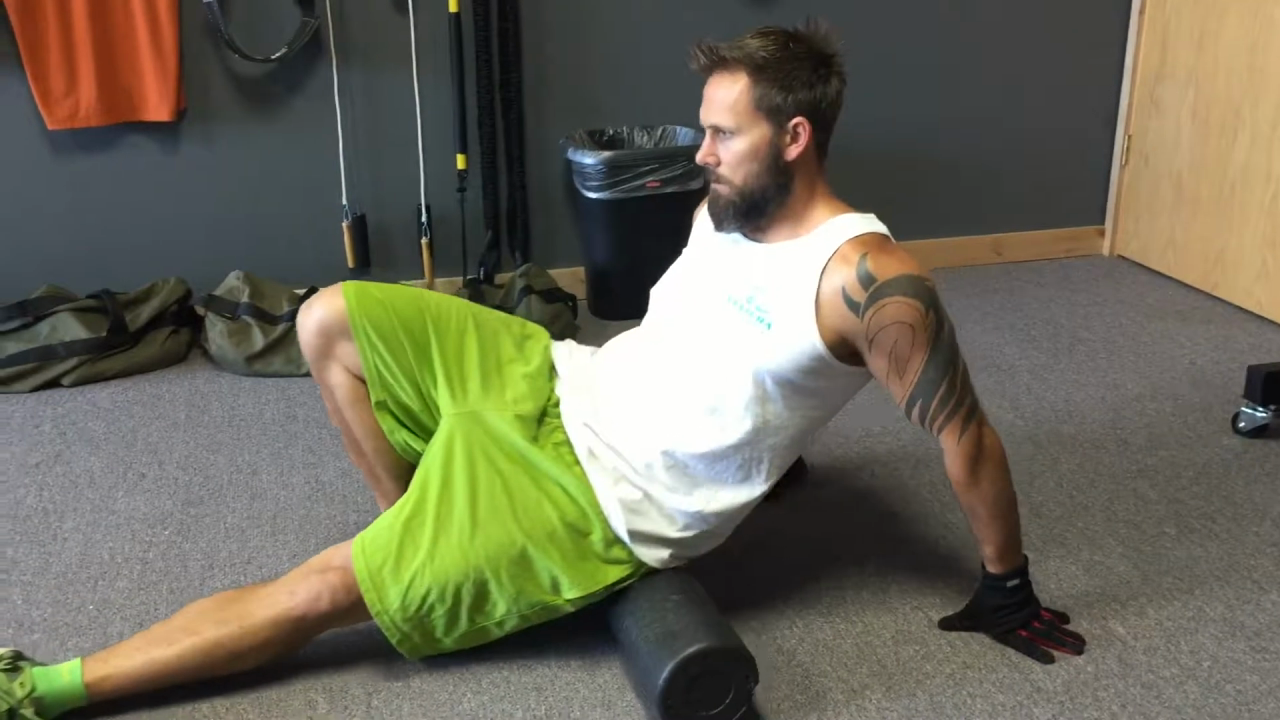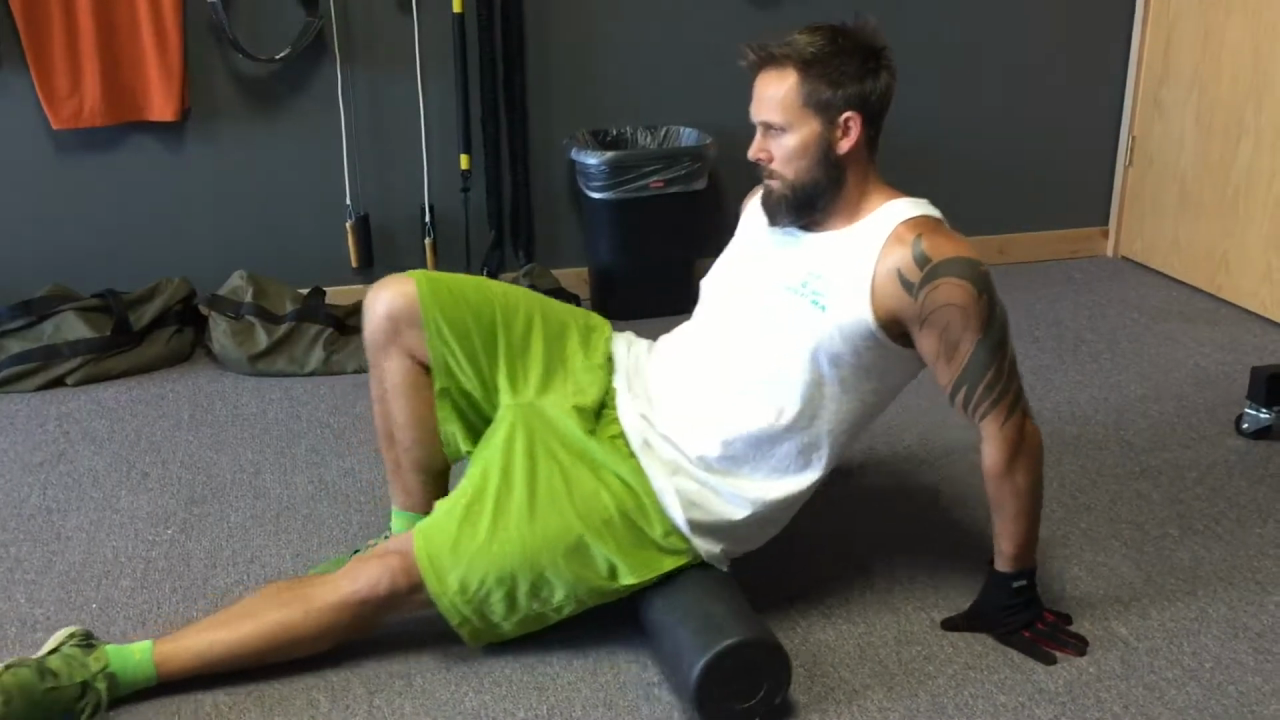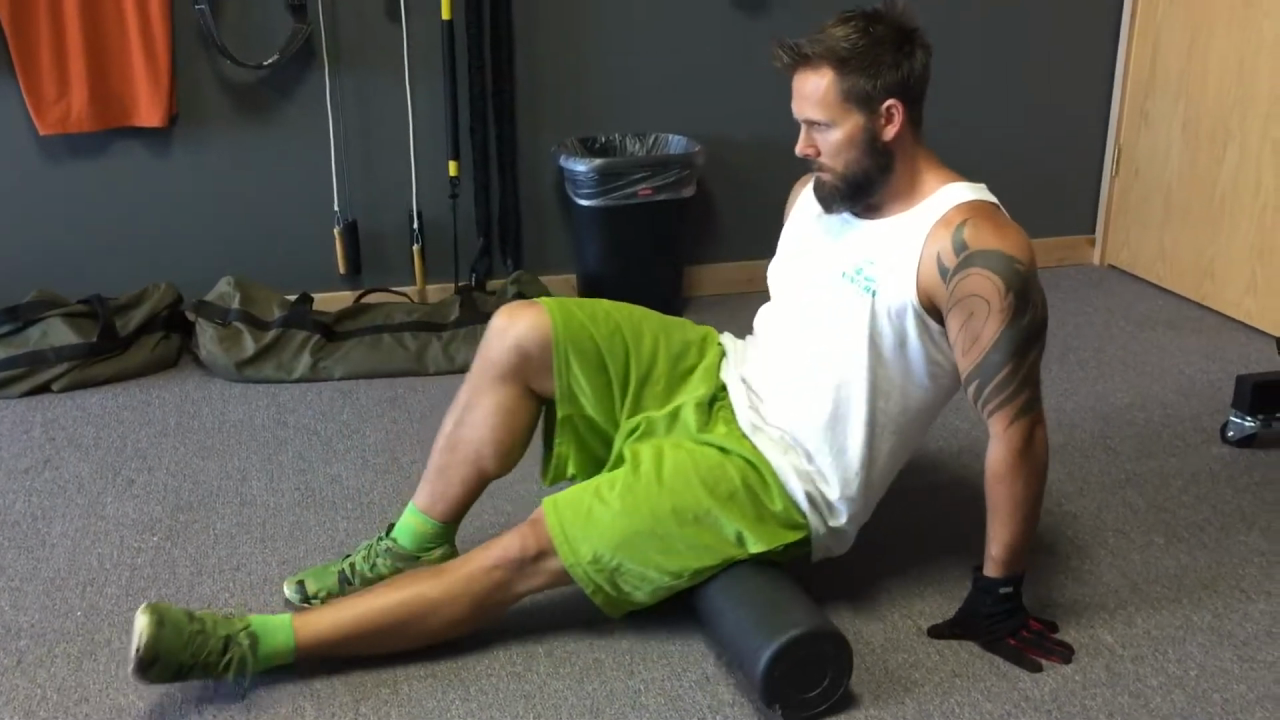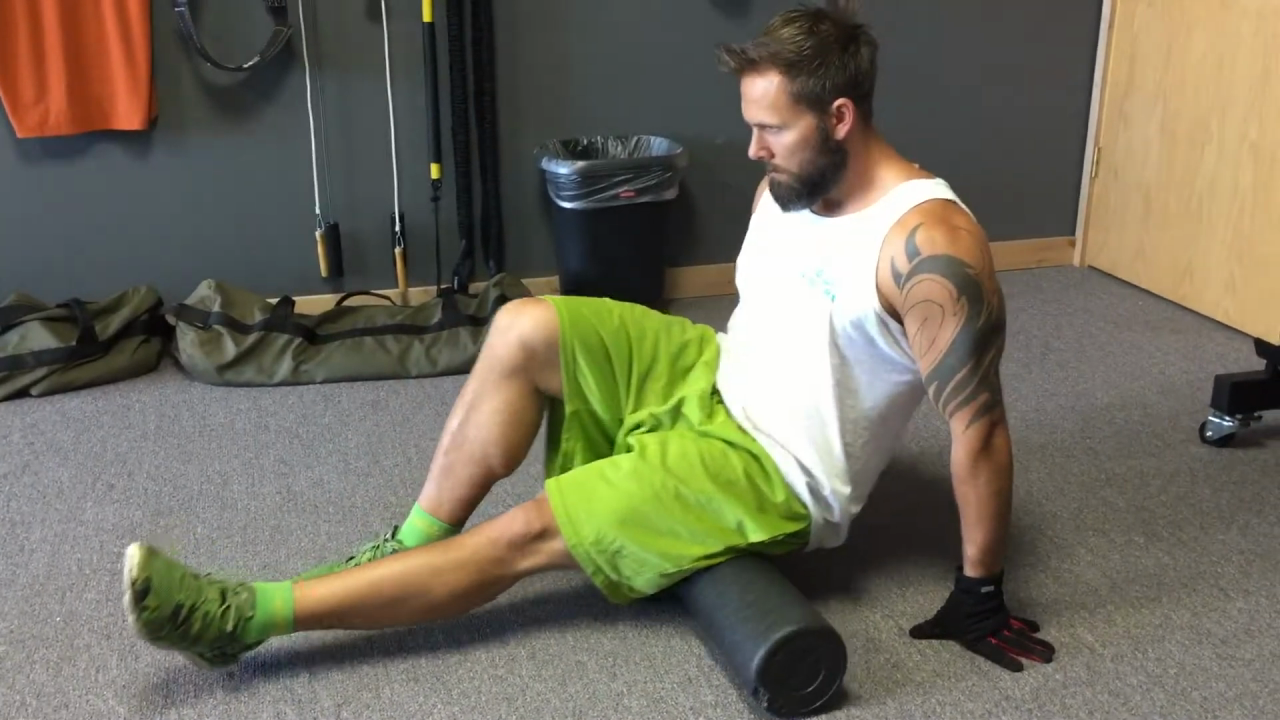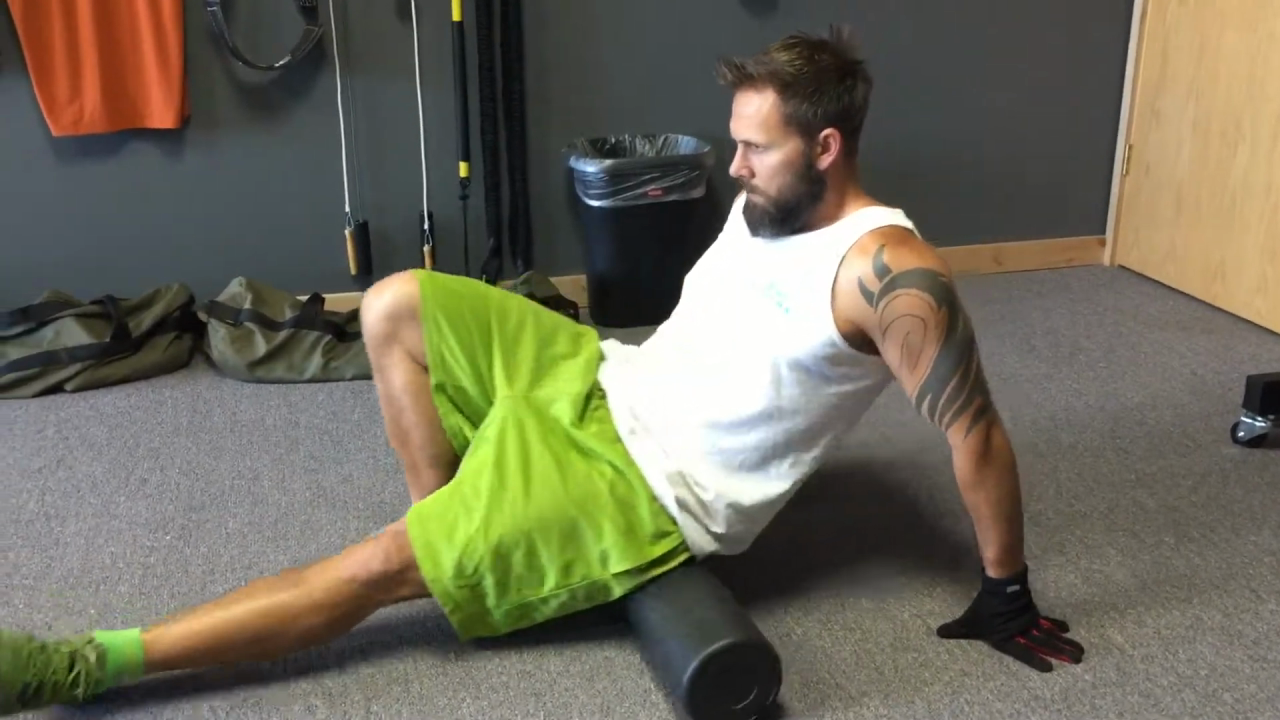
dt=0.7s
person 1, frame 1
left shoulder: (864, 279)
right shoulder: (728, 209)
left elbow: (965, 436)
left wrist: (1007, 591)
left hip: (597, 500)
right hip: (558, 388)
left knee: (322, 589)
right knee: (331, 321)
right ankle: (411, 533)
person 1, frame 2
left shoulder: (917, 260)
right shoulder: (772, 203)
left elbow: (1006, 425)
left wrist: (1012, 589)
left hip: (651, 491)
right hip: (616, 382)
left knee: (388, 578)
right knee: (399, 306)
right ankle: (426, 527)
person 1, frame 3
left shoulder: (969, 246)
right shoulder: (819, 192)
left elbow: (1016, 426)
left wrist: (999, 596)
left hip: (777, 479)
right hip: (722, 383)
left knee: (526, 554)
right knee: (521, 333)
left ankle: (251, 643)
right ankle: (407, 550)
person 1, frame 4
left shoulder: (926, 243)
right shoulder: (787, 185)
left elbow: (978, 427)
left wrist: (980, 596)
left hip: (777, 474)
right hip: (718, 381)
left knee: (525, 536)
right knee: (526, 329)
left ankle: (249, 614)
right ankle: (413, 547)
person 1, frame 5
left shoulder: (884, 271)
right shoulder: (765, 204)
left elbow: (975, 433)
left wrist: (1005, 595)
left hip: (644, 491)
right hip: (600, 387)
left knee: (378, 568)
right knee: (398, 305)
right ankle: (452, 521)
